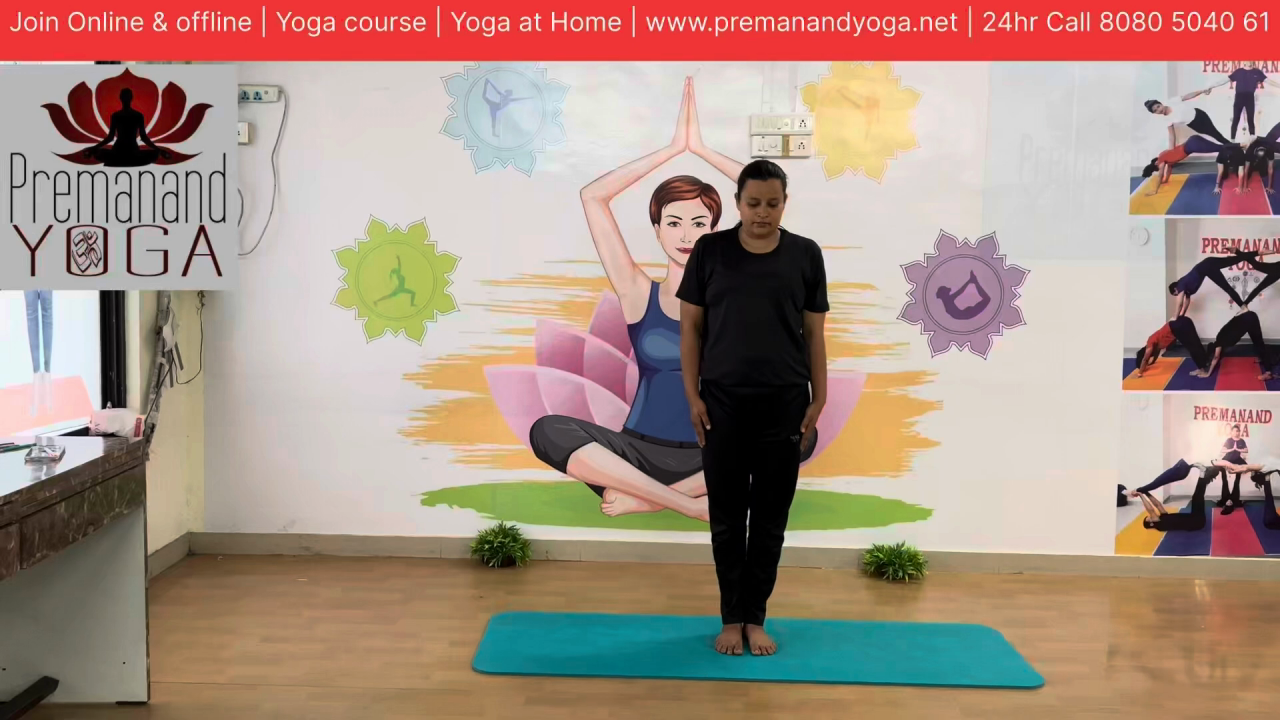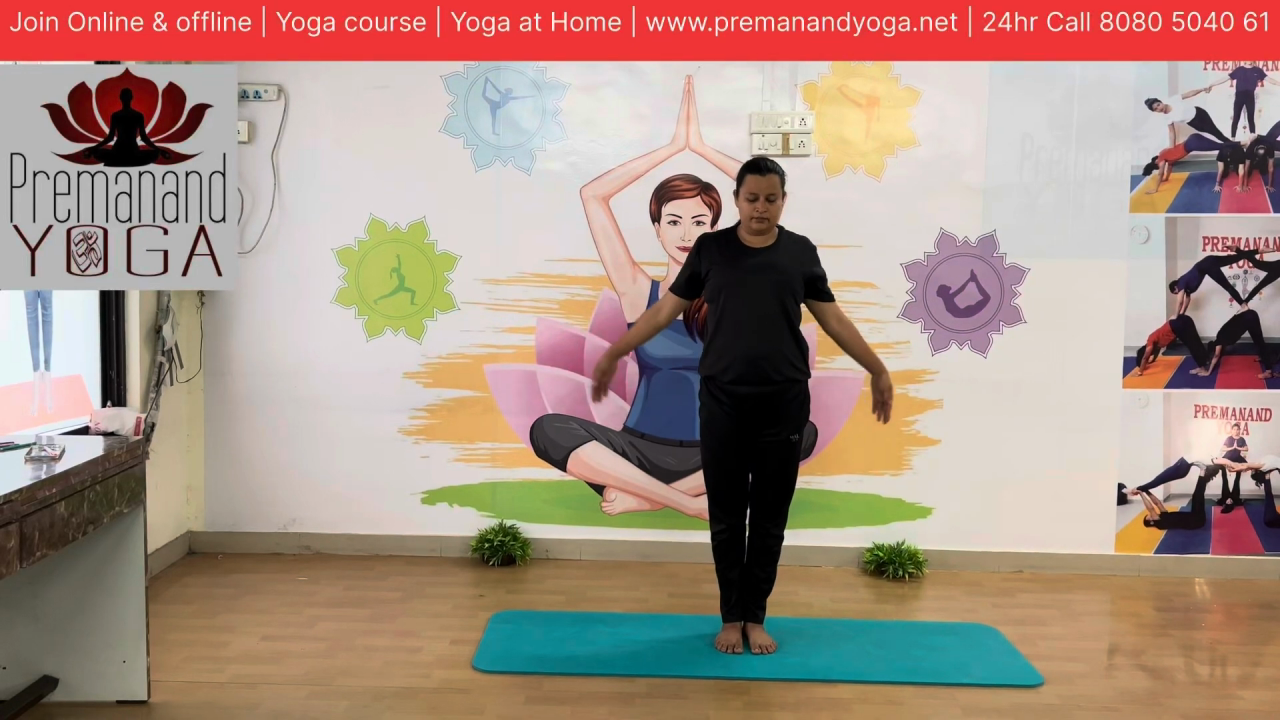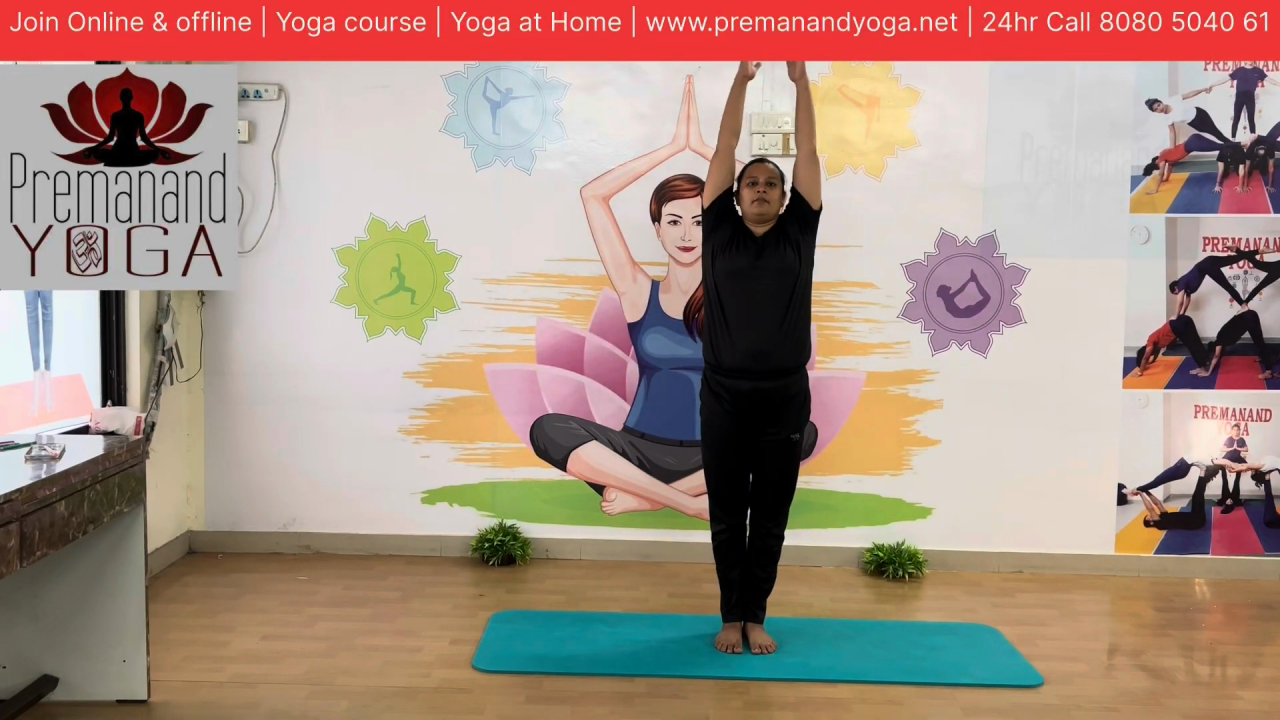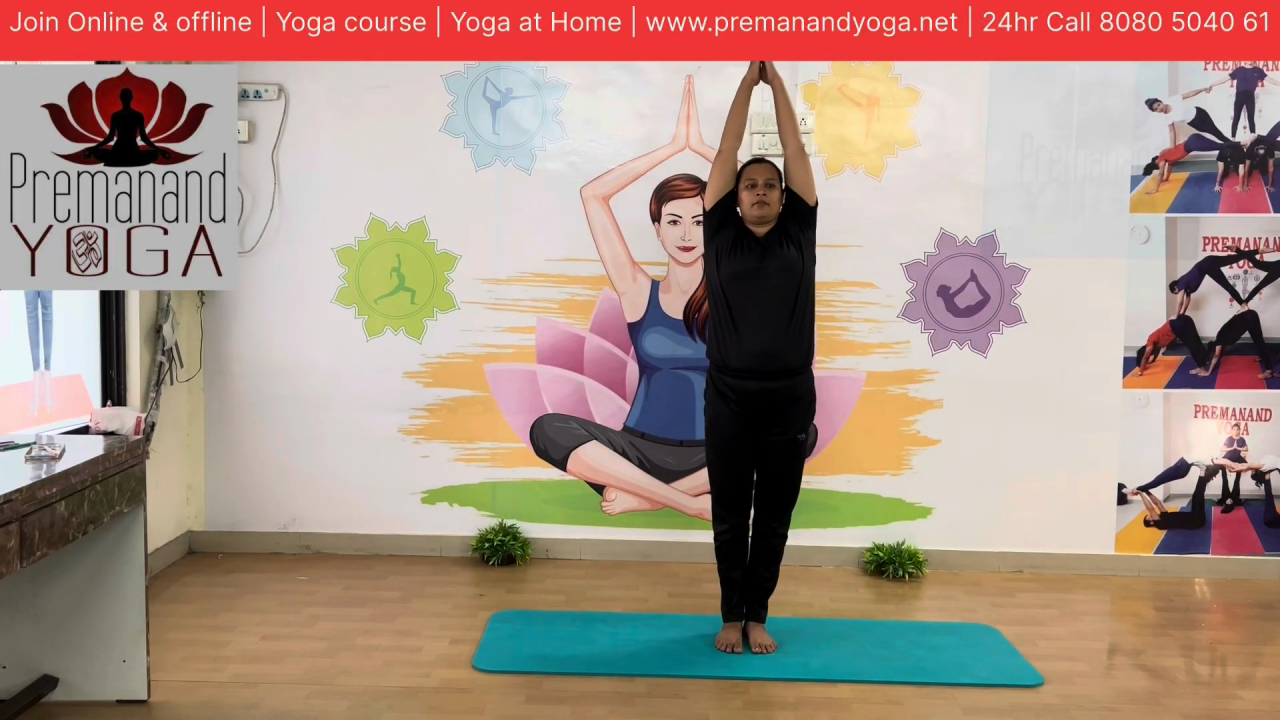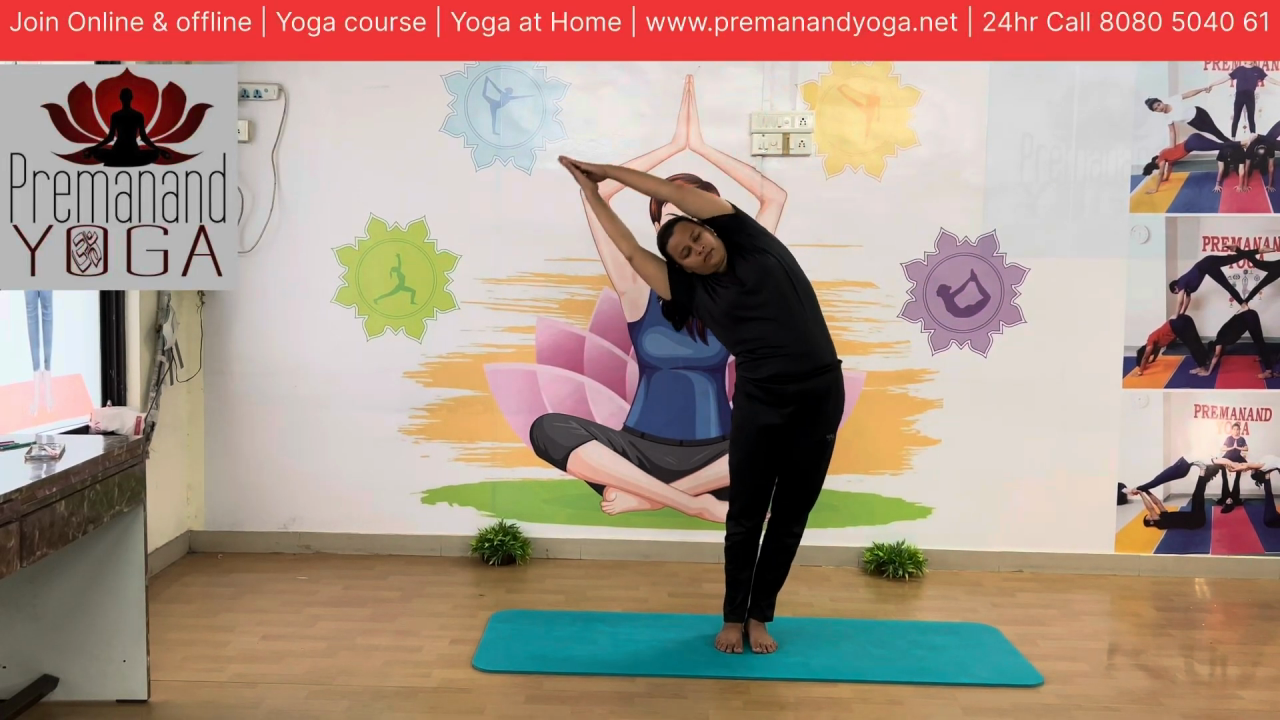
dt=1s
person 1, frame 1
left shoulder: (805, 254)
right shoulder: (710, 250)
left elbow: (813, 332)
right elbow: (691, 326)
left wrist: (818, 399)
right wrist: (693, 395)
left hip: (784, 403)
right hip: (723, 402)
left knee: (770, 517)
right knee: (727, 516)
left ankle: (755, 617)
right ankle: (731, 617)
person 1, frame 2
left shoulder: (801, 251)
right shoulder: (710, 247)
left elbow: (831, 317)
right elbow: (667, 308)
left wrist: (876, 369)
right wrist: (616, 353)
left hip: (784, 400)
right hip: (722, 399)
left knee: (770, 516)
right knee: (726, 515)
left ankle: (755, 616)
right ankle: (731, 616)
person 1, frame 3
left shoulder: (799, 231)
right shoulder: (719, 231)
left elbow: (807, 154)
right elbow: (723, 150)
left wrist: (803, 82)
right wrist: (739, 80)
left hip: (784, 397)
right hip: (724, 396)
left knee: (770, 517)
right knee: (727, 515)
left ankle: (755, 615)
right ankle: (731, 616)
person 1, frame 4
left shoulder: (799, 232)
right shoulder: (721, 235)
left elbow: (796, 151)
right elbow: (725, 153)
left wrist: (777, 81)
right wrist: (745, 84)
left hip: (790, 396)
right hip: (729, 396)
left knee: (774, 516)
right knee: (730, 514)
left ankle: (757, 615)
right ankle: (731, 615)
person 1, frame 5
left shoulder: (747, 240)
right shoulder: (693, 290)
left elbow: (677, 193)
right elbow: (633, 253)
left wrist: (612, 170)
right wrist: (593, 192)
left hip: (822, 391)
right hip: (762, 400)
left knee: (791, 514)
right knee: (746, 515)
left ankle: (760, 615)
right ankle: (733, 616)
person 2, frame 1
right shoulder: (638, 293)
right elbow: (592, 198)
left wrist: (700, 148)
right wrist: (674, 148)
right hip: (642, 452)
right knee: (548, 432)
left ankle: (643, 497)
right ankle: (693, 503)
person 2, frame 2
right shoulder: (636, 291)
right elbow: (591, 196)
left wrist: (700, 146)
right wrist: (675, 146)
right hip: (641, 451)
left knee: (801, 432)
right knee: (547, 430)
left ankle: (641, 496)
right ankle: (690, 501)
person 2, frame 3
right shoulder: (638, 291)
right elbow: (592, 195)
left wrist: (700, 145)
right wrist: (673, 146)
right hip: (641, 451)
left knee: (800, 432)
right knee: (548, 430)
left ankle: (644, 495)
right ankle: (694, 501)
person 2, frame 4
right shoulder: (635, 290)
right elbow: (593, 195)
left wrist: (700, 145)
right wrist: (674, 147)
left hip: (709, 456)
right hip: (637, 453)
right knee: (548, 430)
left ankle: (637, 494)
right ankle: (693, 502)
person 2, frame 5
right shoulder: (638, 291)
left elbow: (774, 197)
right elbow: (593, 195)
left wrist: (699, 146)
right wrist: (674, 146)
left hip: (714, 456)
right hip: (643, 452)
right knee: (549, 430)
left ankle: (647, 496)
right ankle: (697, 503)
